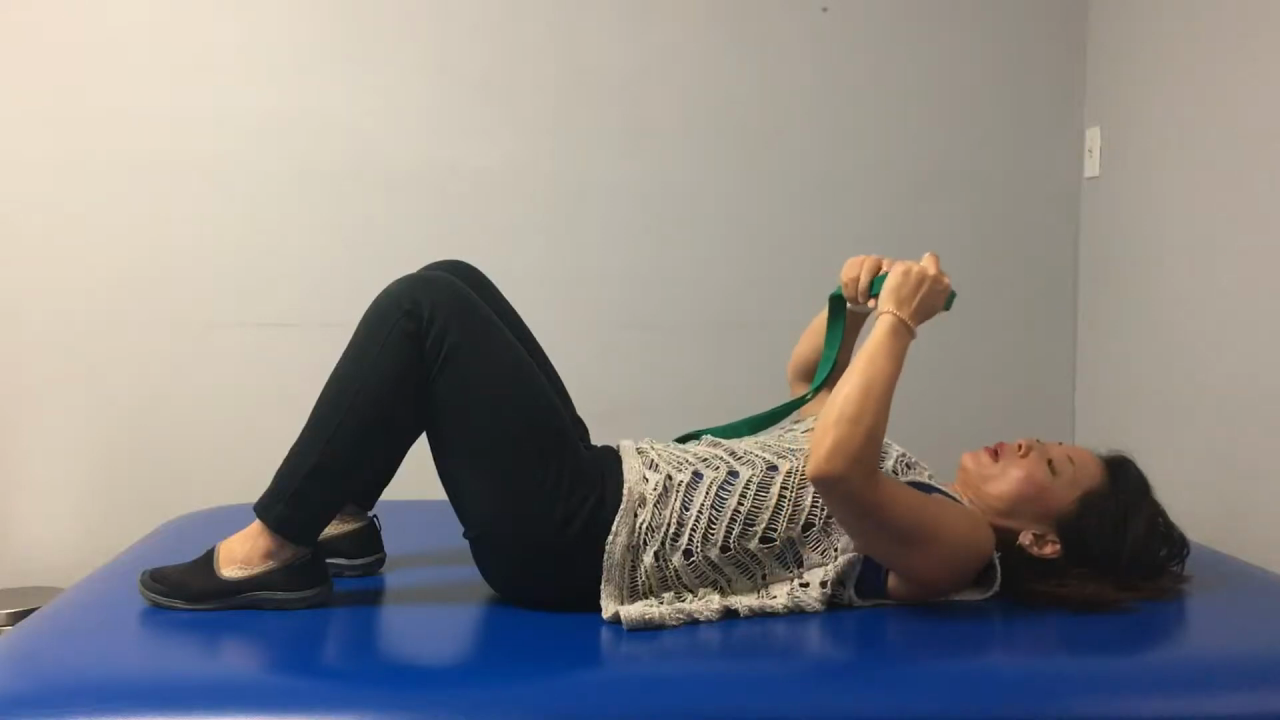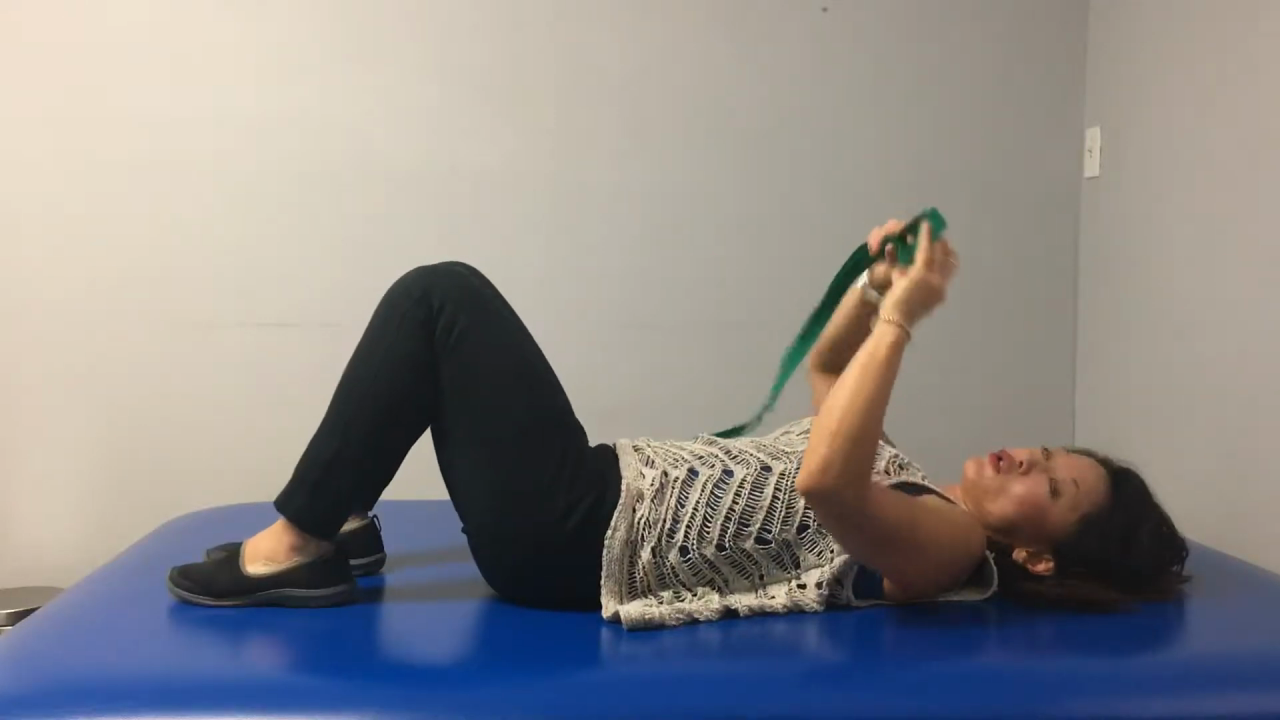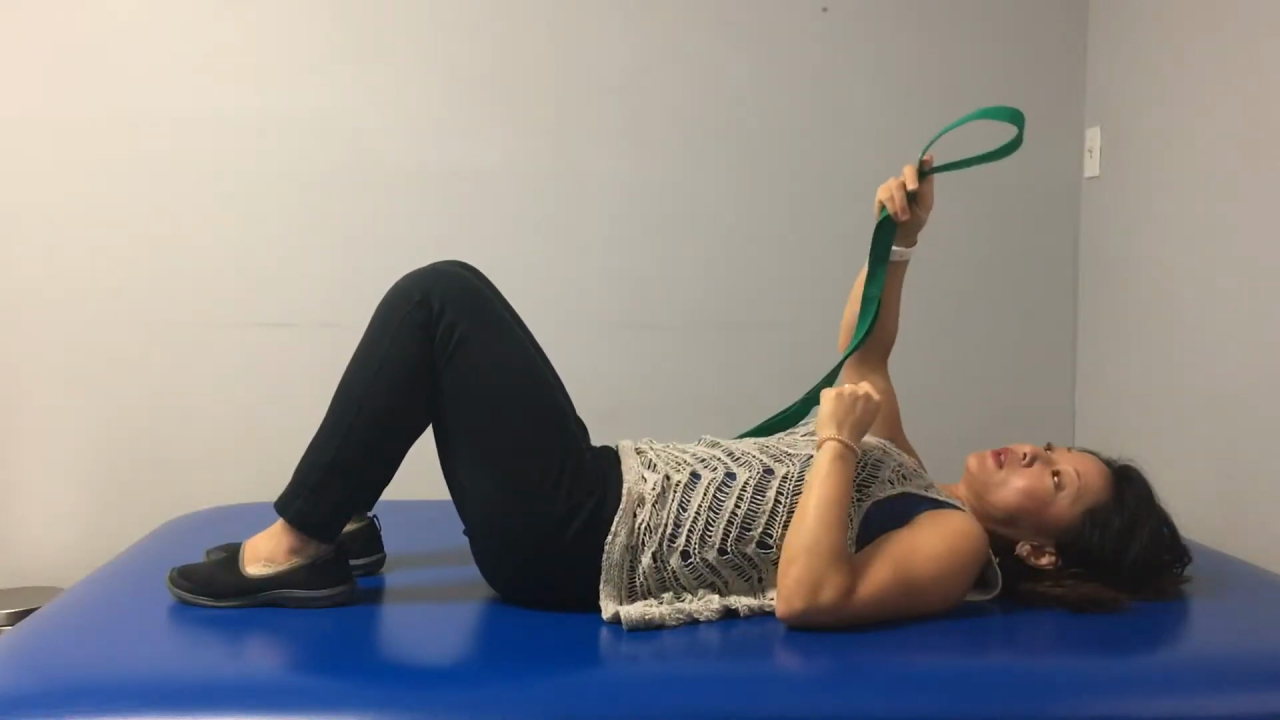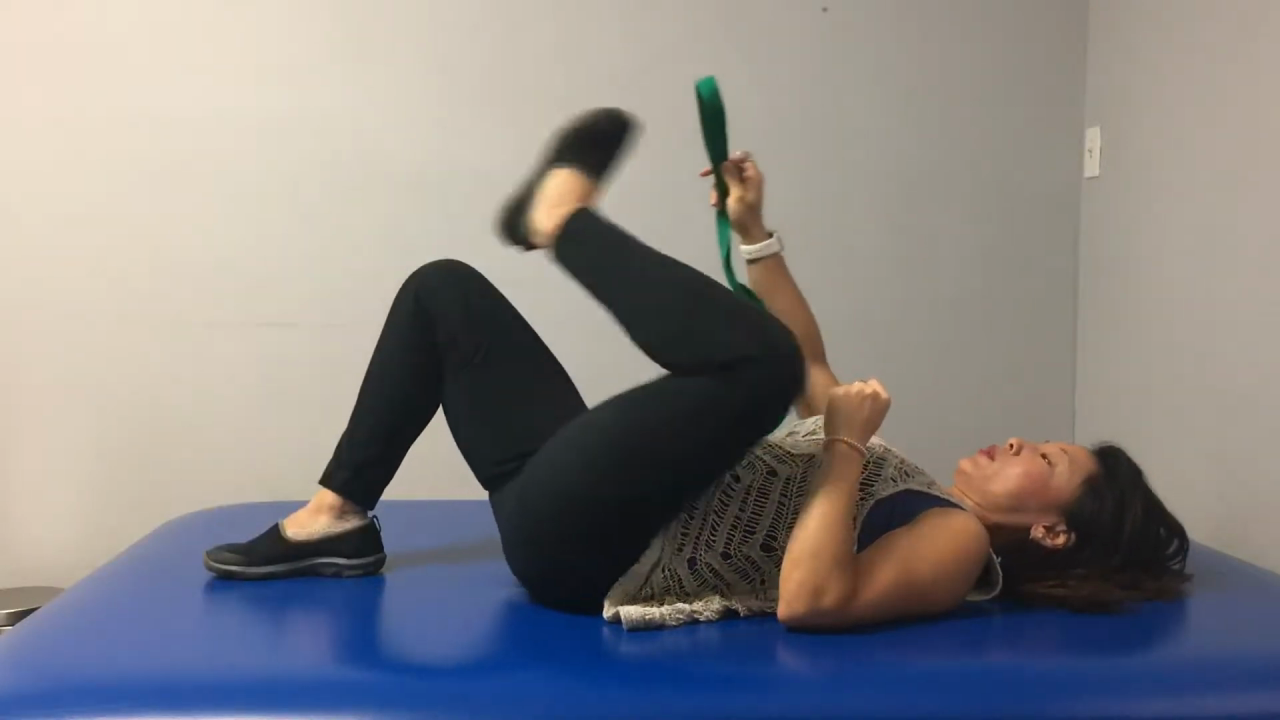
dt=1s
person 1, frame 1
left shoulder: (955, 546)
right shoulder: (927, 491)
left elbow: (828, 465)
right elbow: (809, 385)
left wrist: (898, 323)
right wrist: (850, 302)
left hip: (575, 546)
right hip: (607, 485)
left knee: (424, 309)
right knee: (450, 283)
left ankle: (273, 548)
right ankle: (338, 521)
person 1, frame 2
left shoulder: (945, 544)
right shoulder: (914, 490)
left elbow: (824, 480)
right elbow: (825, 366)
left wrist: (900, 320)
right wrist: (876, 279)
left hip: (573, 541)
right hip: (601, 491)
left knee: (438, 297)
right knee: (449, 292)
left ankle: (299, 545)
right ankle: (338, 524)
person 1, frame 3
left shoulder: (956, 545)
right shoulder: (909, 482)
left elbow: (808, 597)
right elbow: (865, 359)
left wrist: (837, 442)
right wrist: (898, 239)
left hip: (574, 547)
right hip: (605, 491)
left knee: (444, 297)
right knee: (443, 298)
left ankle: (299, 546)
right ankle: (334, 527)
person 1, frame 4
left shoulder: (955, 544)
right shoulder: (908, 487)
left elbow: (807, 601)
right elbow: (810, 366)
left wrist: (847, 446)
right wrist: (753, 231)
left hip: (579, 550)
right hip: (563, 508)
left knee: (755, 362)
right knee: (442, 289)
left ankle: (564, 220)
right ankle: (337, 518)
